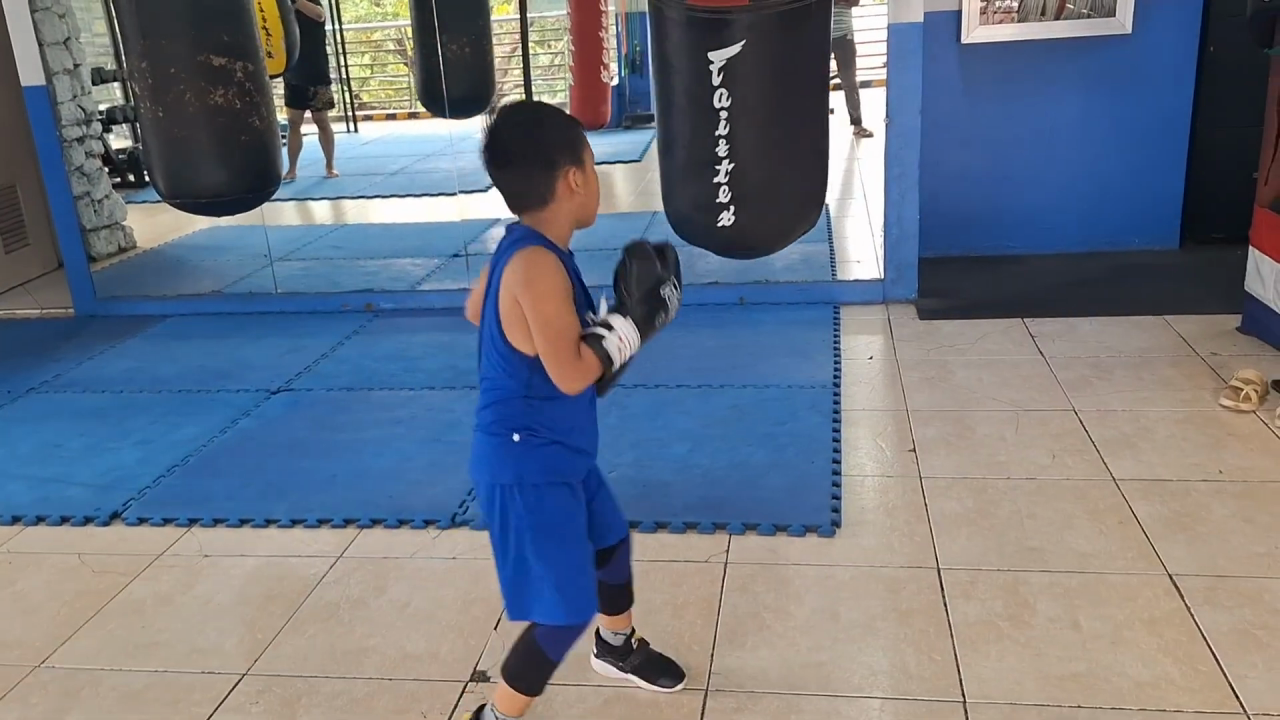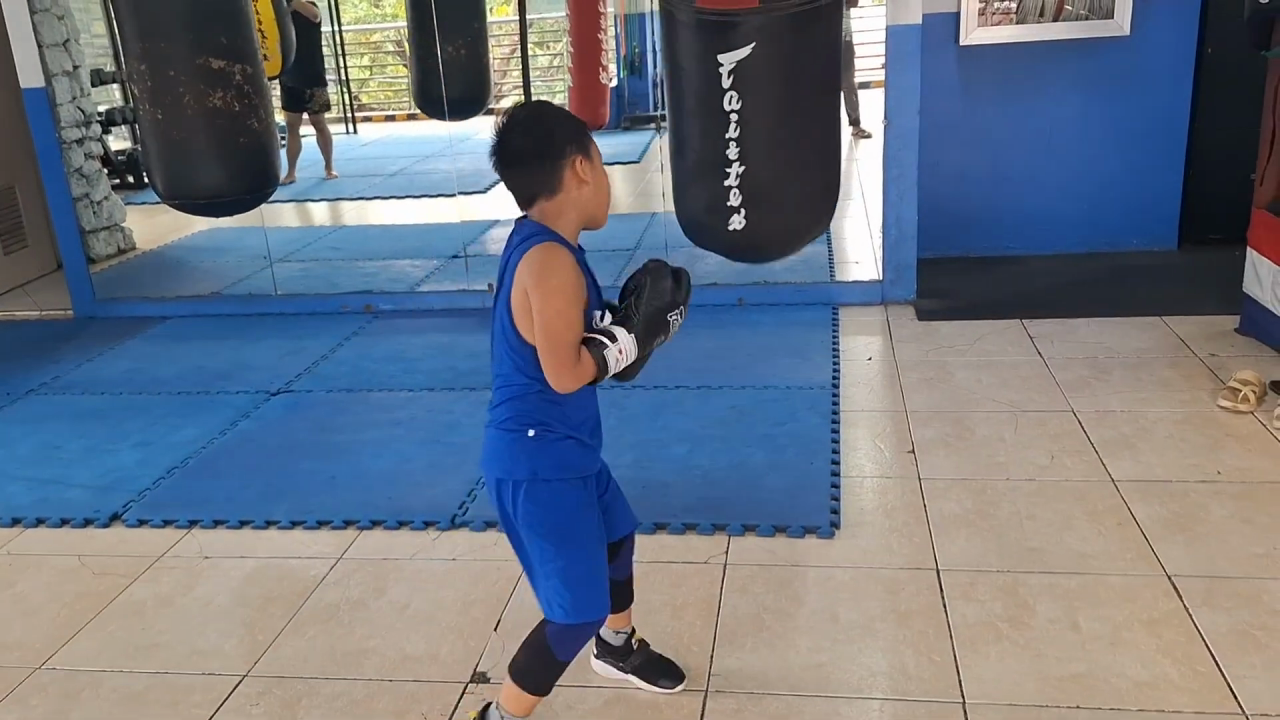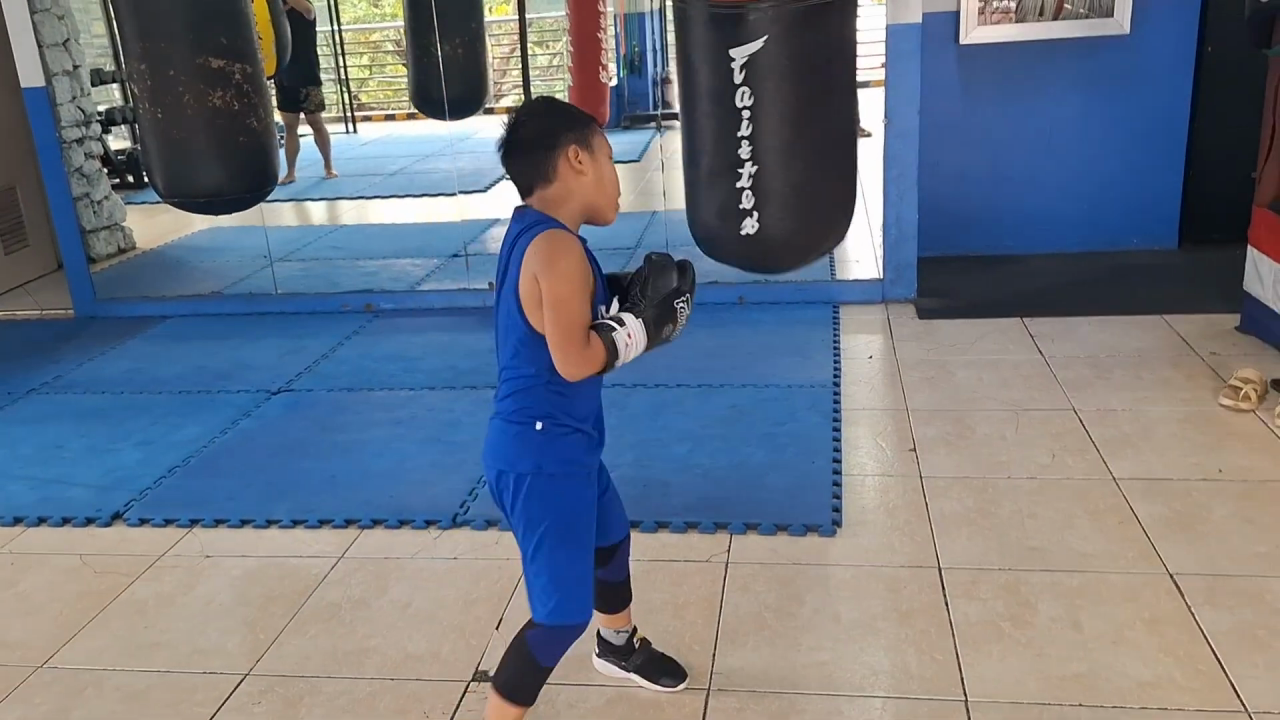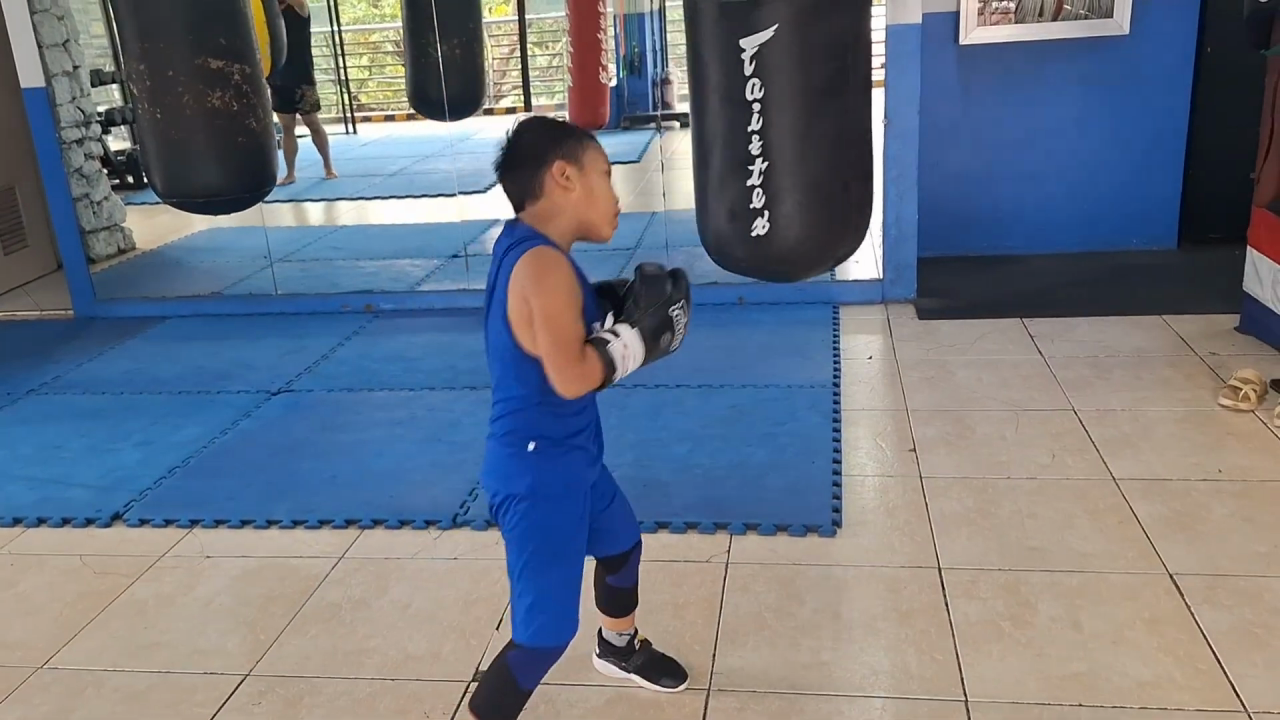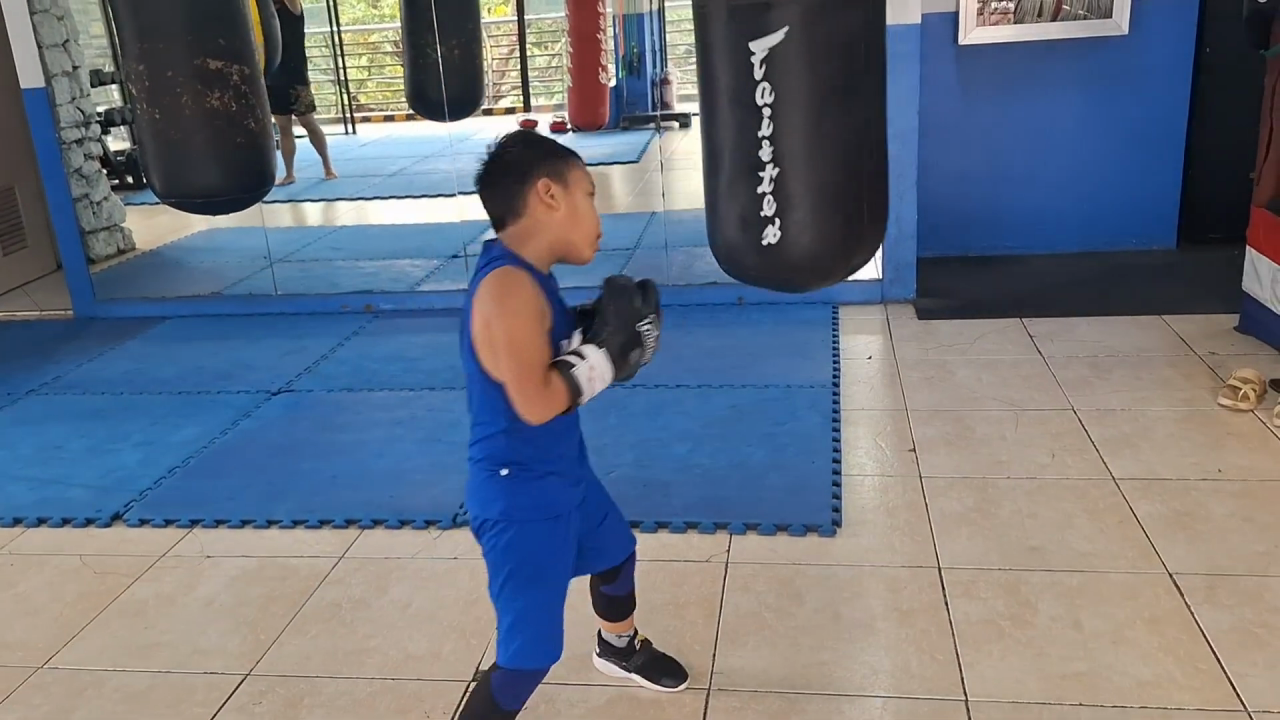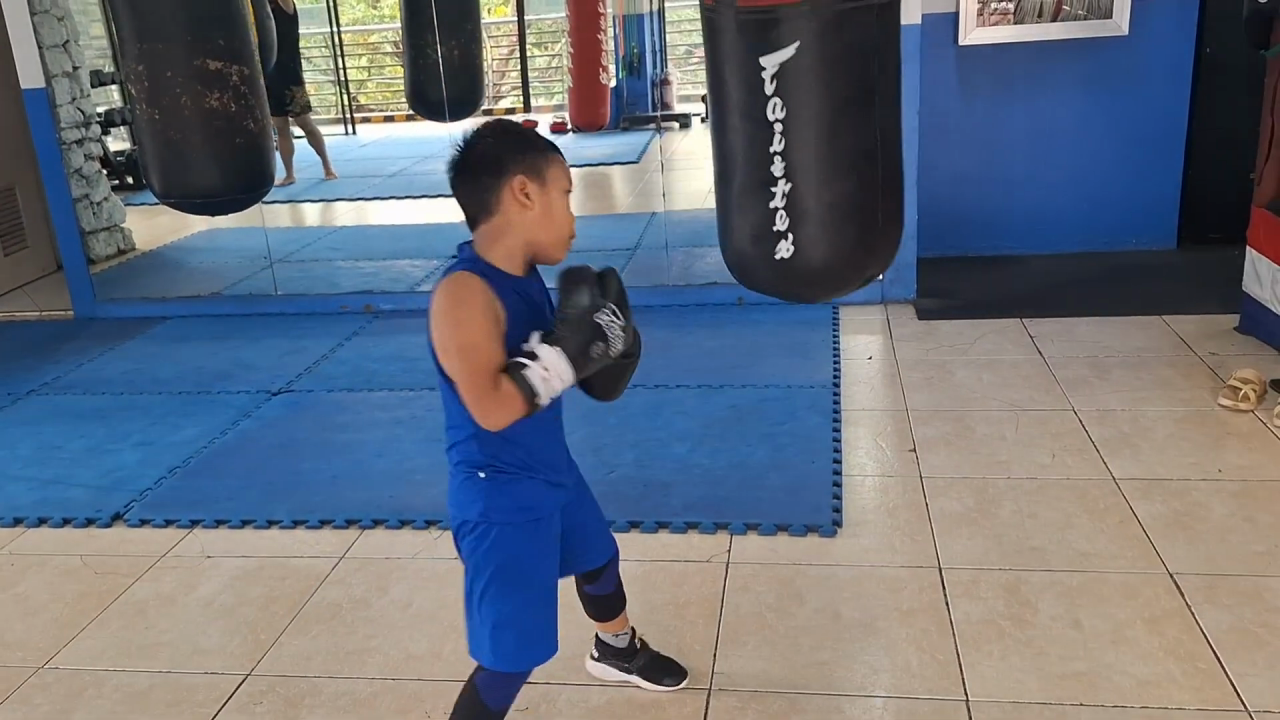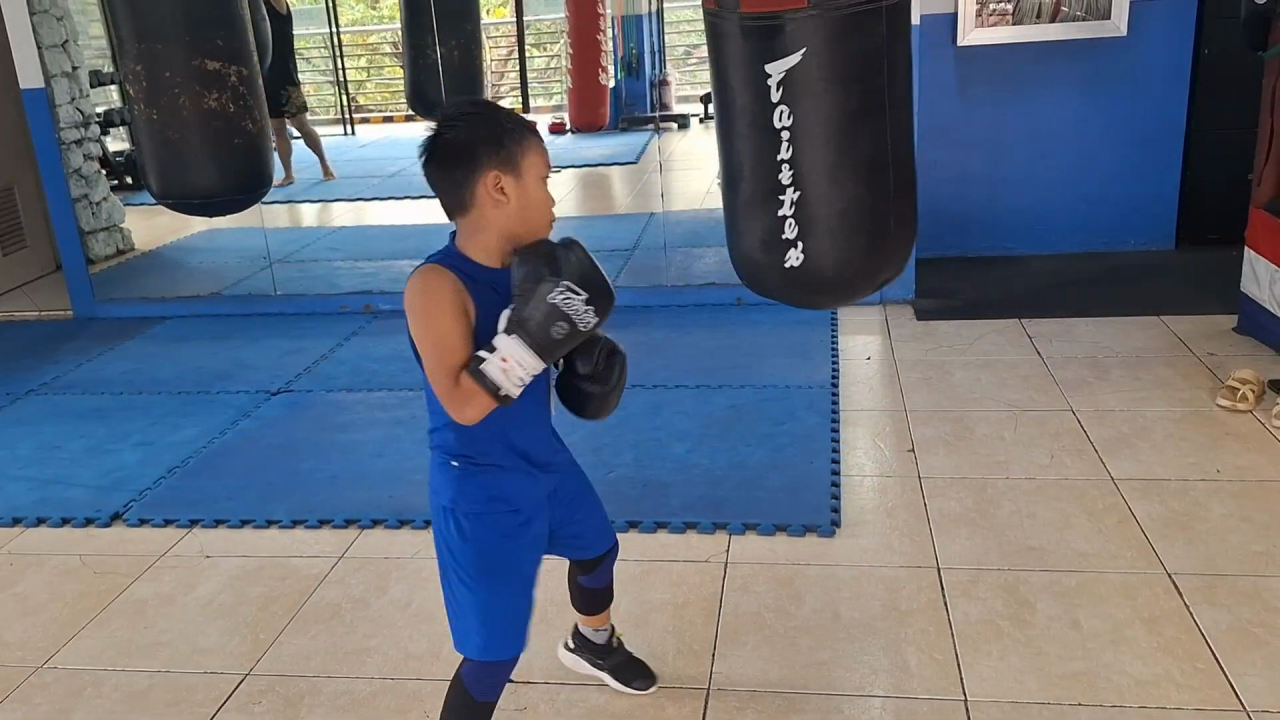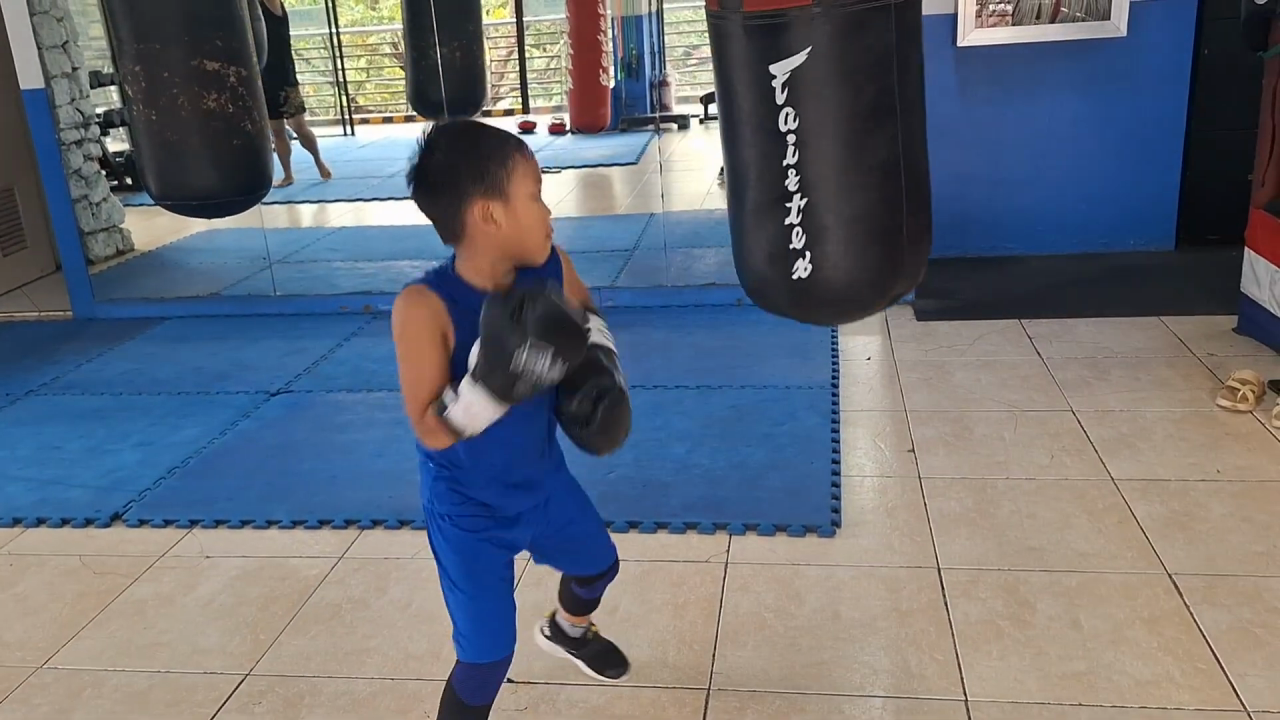
dt=0.1s
person 1, frame 1
left shoulder: (522, 250)
right shoulder: (537, 265)
left elbow: (476, 310)
right elbow: (573, 373)
right wrist: (636, 314)
left hip: (557, 455)
right hip: (526, 467)
left knee: (611, 543)
right knee: (567, 610)
left ankle: (618, 647)
person 1, frame 2
left shoulder: (536, 246)
right shoulder: (551, 259)
right elbow: (564, 373)
left wrist: (614, 321)
right wrist: (636, 333)
left hip: (562, 447)
right hip: (536, 460)
left knee: (616, 537)
right knee: (575, 609)
left ankle: (617, 646)
person 1, frame 3
left shoulder: (534, 233)
right shoulder: (558, 246)
right elbow: (574, 361)
left wrist: (619, 298)
right wrist: (644, 320)
left hip: (564, 442)
right hip: (540, 456)
left knee: (611, 541)
right knee: (563, 612)
left ankle: (619, 644)
person 1, frame 4
left shoulder: (538, 253)
right shoulder: (541, 263)
right elbow: (570, 380)
left wrist: (611, 307)
right wrist: (641, 332)
left hip: (570, 456)
right hip: (536, 473)
left knee: (621, 544)
right knee: (545, 634)
left ankle: (620, 647)
person 1, frame 5
left shoulder: (521, 274)
right shoulder: (508, 287)
right elbow: (538, 403)
left wrist: (593, 328)
right wrist: (609, 349)
left hip: (560, 476)
right hip: (519, 494)
left knee: (615, 555)
right knee: (530, 654)
left ankle: (620, 647)
person 1, frame 6
left shoulder: (527, 272)
right shoulder: (462, 292)
right elbow: (493, 411)
left wrist: (602, 343)
right wrist: (569, 346)
left hip: (549, 473)
right hip: (499, 501)
left knee: (600, 559)
right knee: (515, 656)
left ankle: (616, 647)
person 1, frame 7
left shoulder: (524, 257)
right shoulder: (435, 286)
right elbow: (465, 403)
left wrist: (590, 350)
right wrist: (534, 332)
left hip: (542, 460)
right hip: (479, 490)
left knee: (596, 548)
right knee: (497, 646)
left ankle: (593, 641)
person 1, frame 8
left shoulder: (548, 266)
right shoulder: (424, 307)
left elbow: (584, 313)
right elbow: (436, 427)
left wrist: (602, 371)
right wrist: (496, 376)
left hip: (541, 476)
right hip: (466, 503)
left knee: (596, 564)
right knee: (488, 652)
left ankle: (571, 629)
